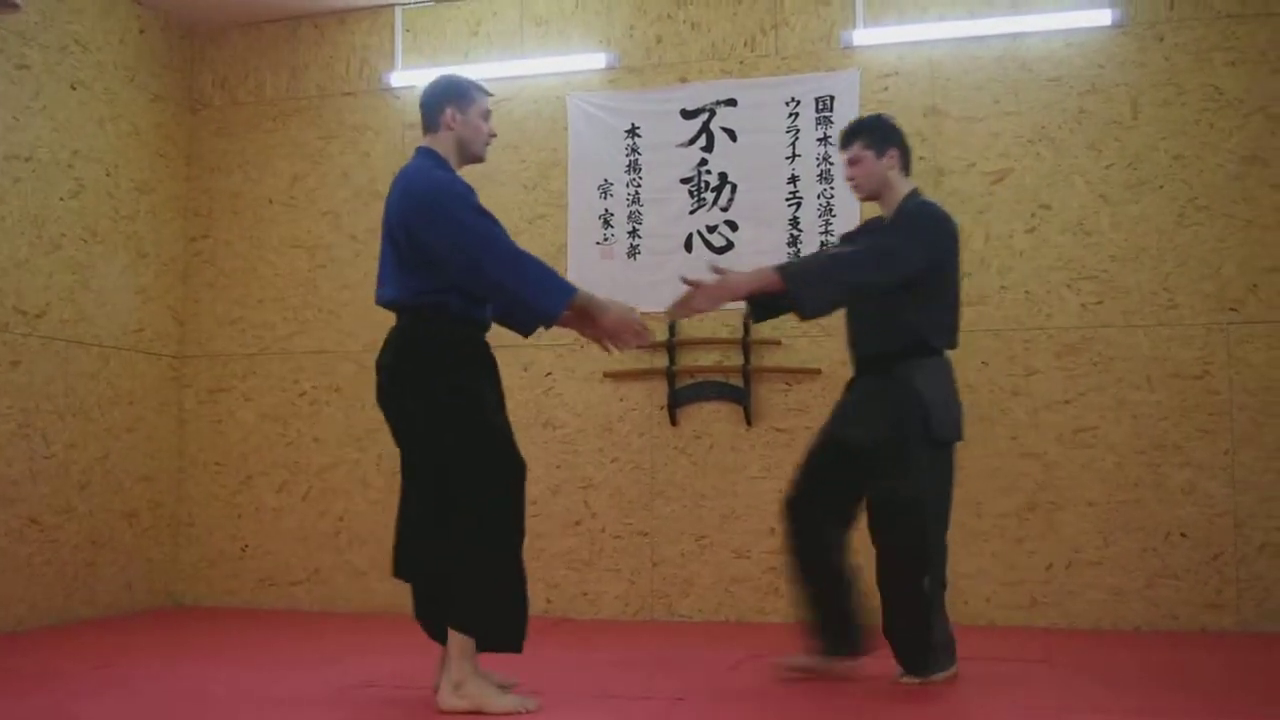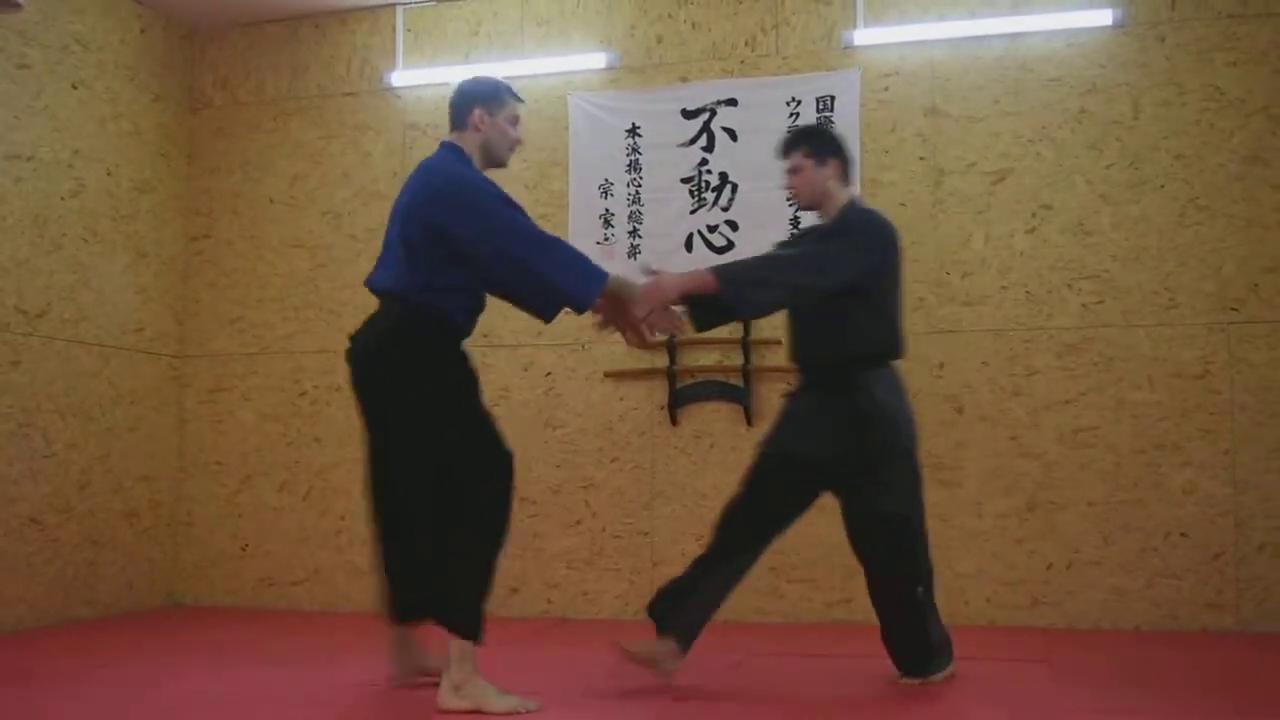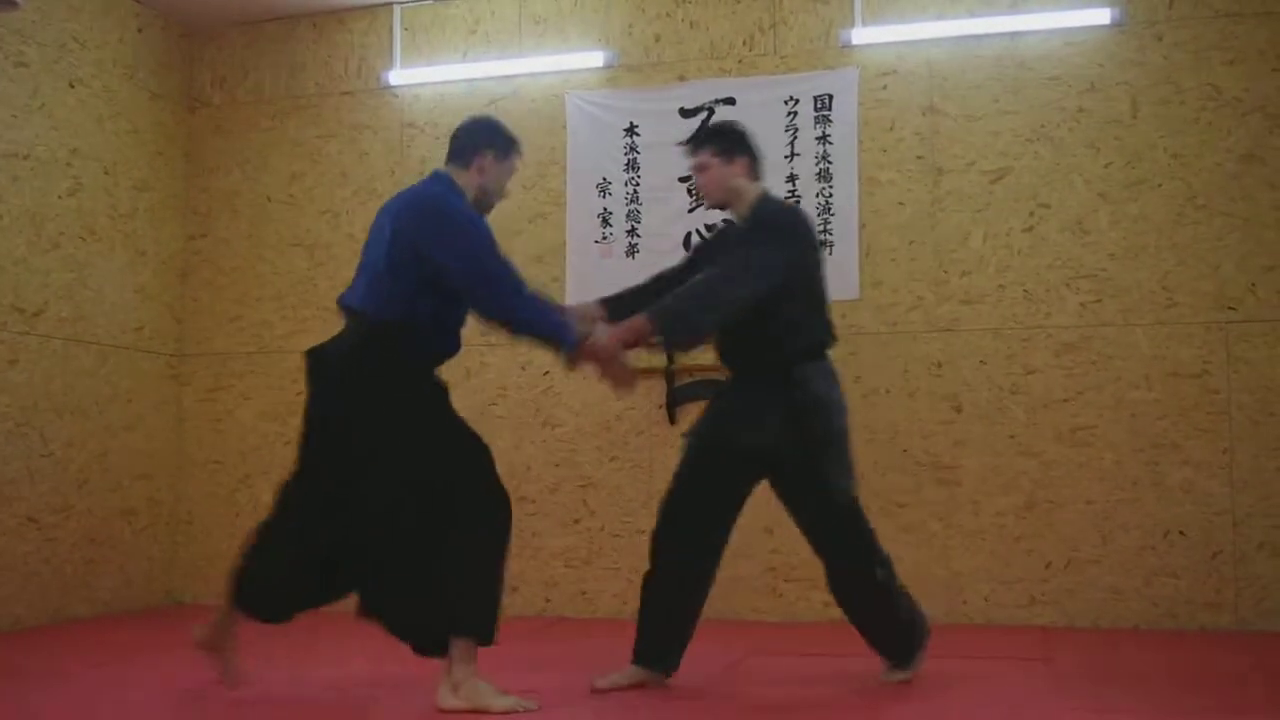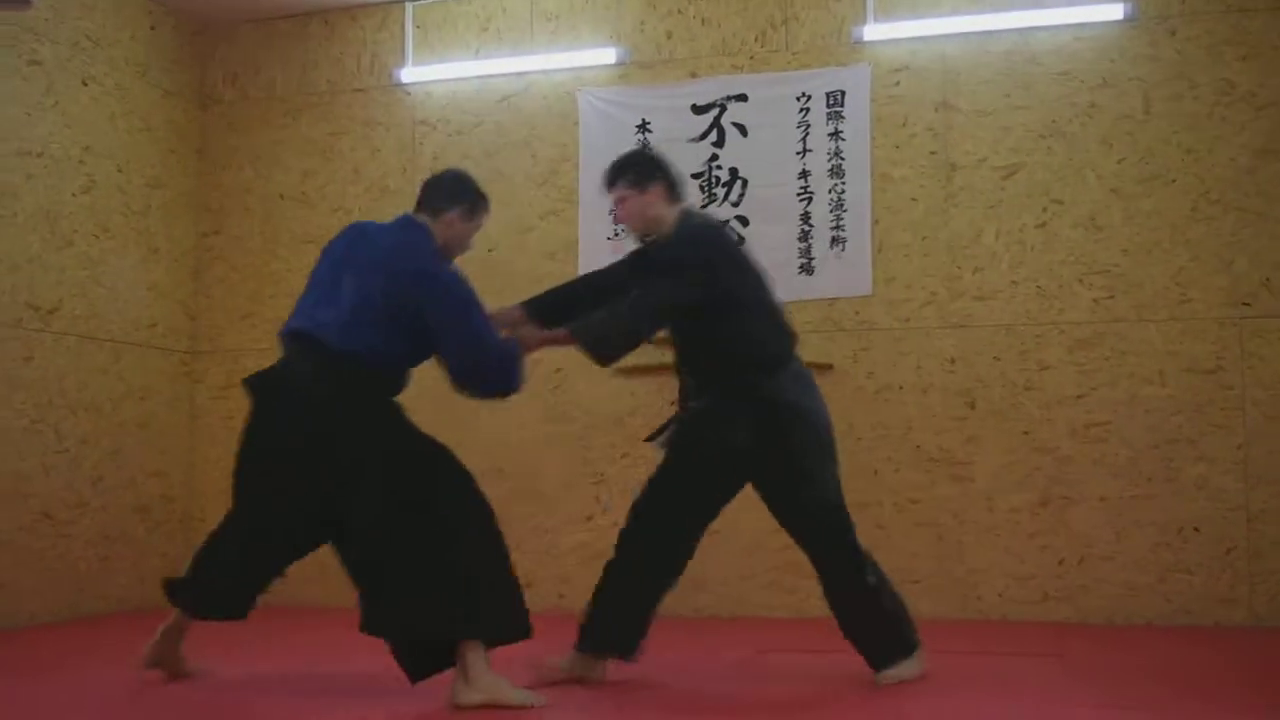
dt=0.2s
person 1, frame 1
left shoulder: (430, 185)
right shoulder: (430, 188)
left elbow: (481, 279)
right elbow: (499, 264)
left wrist: (573, 317)
right wrist: (595, 309)
left hip: (433, 358)
right hip: (436, 361)
left knee: (450, 506)
right knee: (476, 504)
left ankle: (459, 662)
person 1, frame 2
left shoulder: (445, 181)
right shoulder: (456, 184)
left elbow: (511, 270)
right elbow: (532, 253)
left wrist: (594, 303)
right wrist: (622, 296)
left hip: (400, 352)
right hip: (412, 357)
left knee: (416, 503)
right knee: (465, 499)
left ankle: (406, 651)
person 1, frame 3
left shoulder: (410, 204)
right shoulder: (452, 219)
right elbow: (506, 299)
right wrist: (590, 345)
left hip: (351, 370)
right hip: (388, 381)
left knee: (316, 507)
right knee: (467, 510)
left ankle: (226, 629)
person 1, frame 4
left shoulder: (354, 239)
right shoulder: (435, 276)
right elbow: (488, 375)
right wrist: (507, 351)
left hip: (290, 390)
right hip: (343, 407)
left knee: (257, 526)
right knee: (448, 513)
left ankle: (165, 641)
right ankle: (474, 673)
person 2, frame 1
left shoulder: (927, 225)
right shoulder: (872, 233)
left elbow: (846, 271)
right elbow: (827, 273)
left wrist: (747, 279)
right wrist: (730, 289)
left hip: (914, 396)
right hip: (872, 391)
left knee: (908, 534)
right knee: (811, 511)
left ankle: (929, 657)
right ankle: (837, 641)
person 2, frame 2
left shoulder: (867, 234)
right shoulder: (813, 240)
left elbow: (777, 276)
right elbow: (771, 280)
left wrist: (686, 282)
right wrist: (680, 291)
left hip: (866, 406)
right hip: (815, 405)
left knee: (888, 541)
right knee: (745, 522)
left ankle: (926, 658)
right ankle: (668, 635)
person 2, frame 3
left shoulder: (782, 225)
right shoulder: (728, 239)
left elbow: (721, 292)
right elbow: (675, 284)
left wrist: (630, 330)
right wrist: (594, 313)
left hip: (798, 397)
right hip: (746, 396)
left knee: (836, 531)
right knee: (685, 521)
left ankle: (905, 646)
right ankle: (653, 660)
person 2, frame 4
left shoulder: (700, 244)
right shoulder: (666, 252)
left elbow: (638, 314)
right elbow: (601, 288)
left wrist: (549, 337)
right wrist: (513, 316)
left hip: (778, 406)
right hip: (726, 406)
left knee: (824, 531)
right knee: (655, 521)
left ankle: (897, 650)
right ankle: (596, 650)
